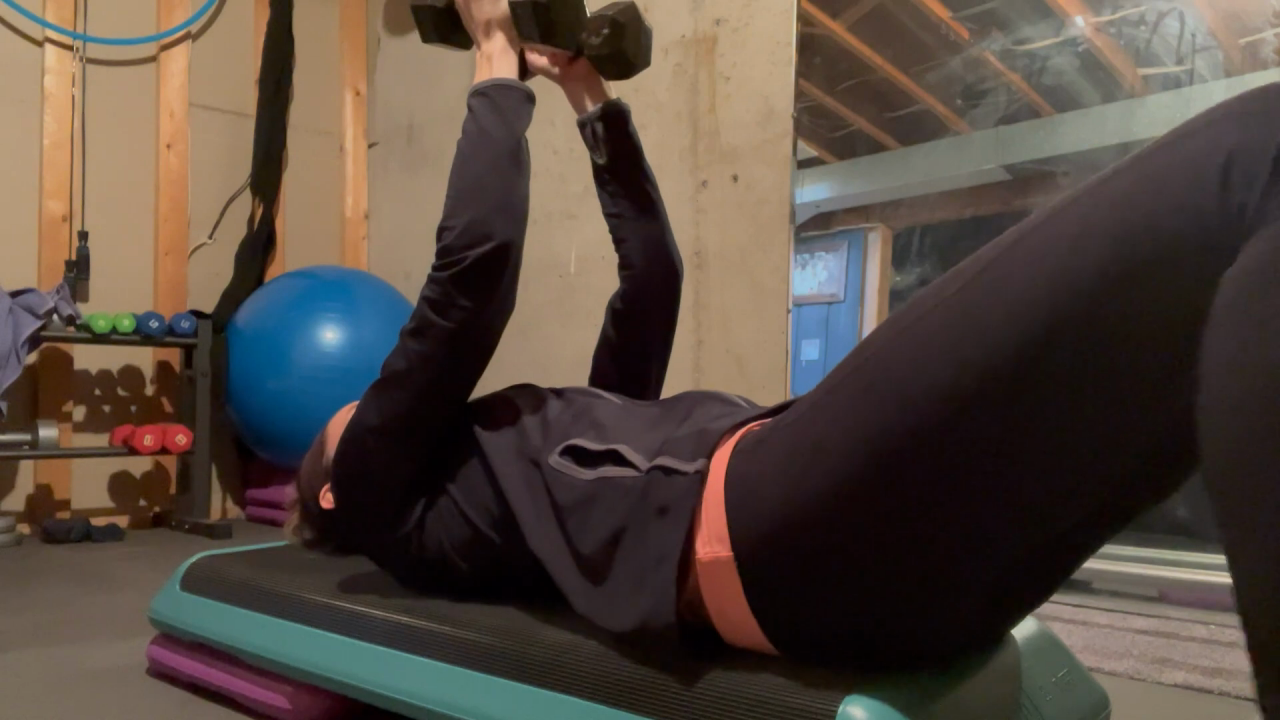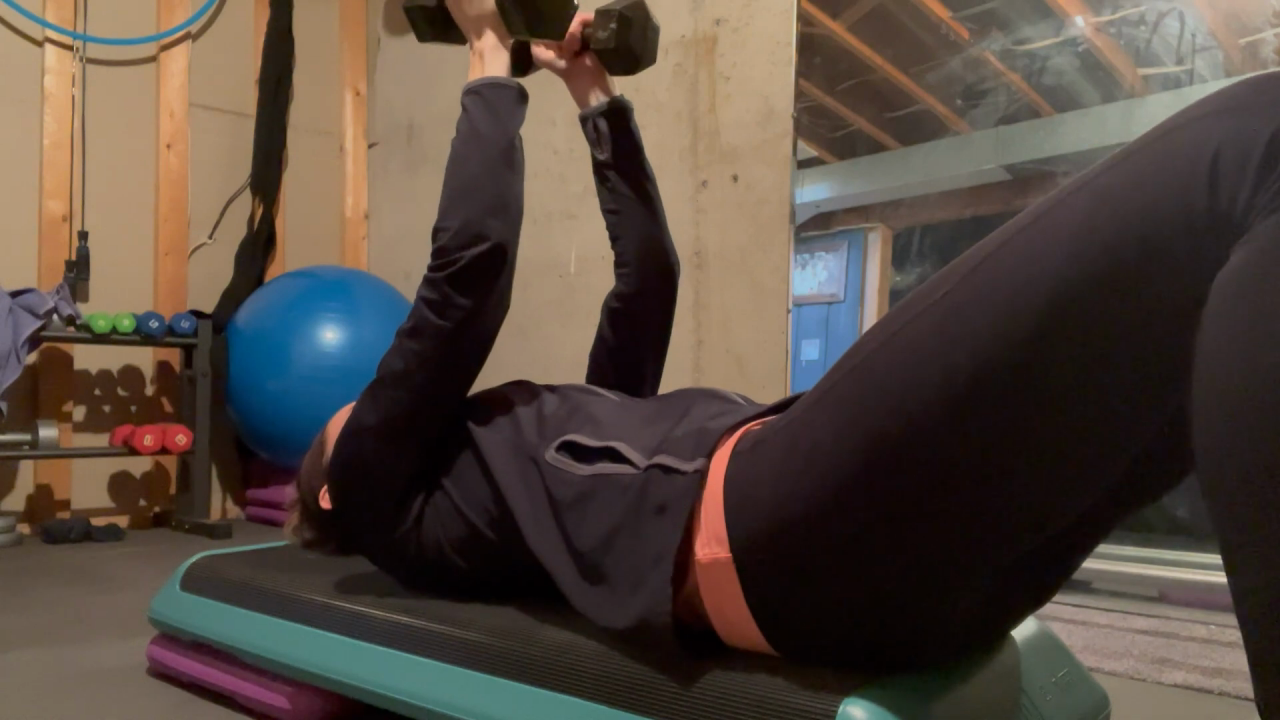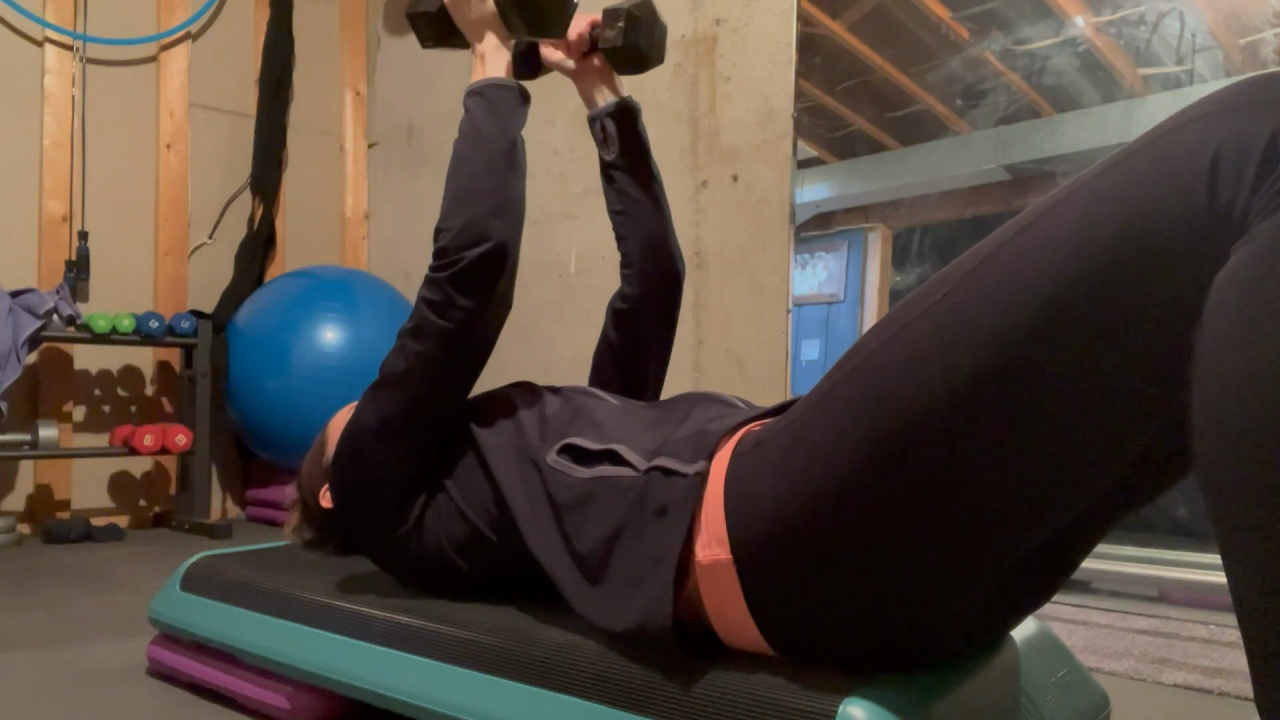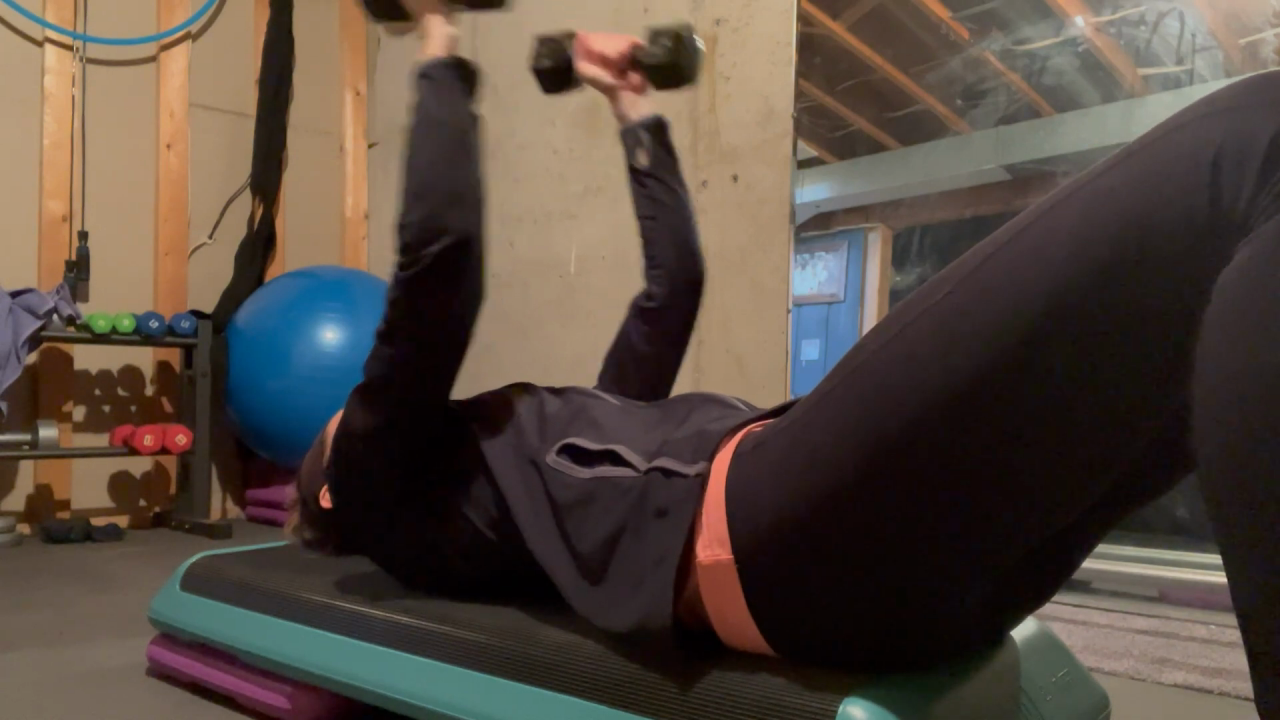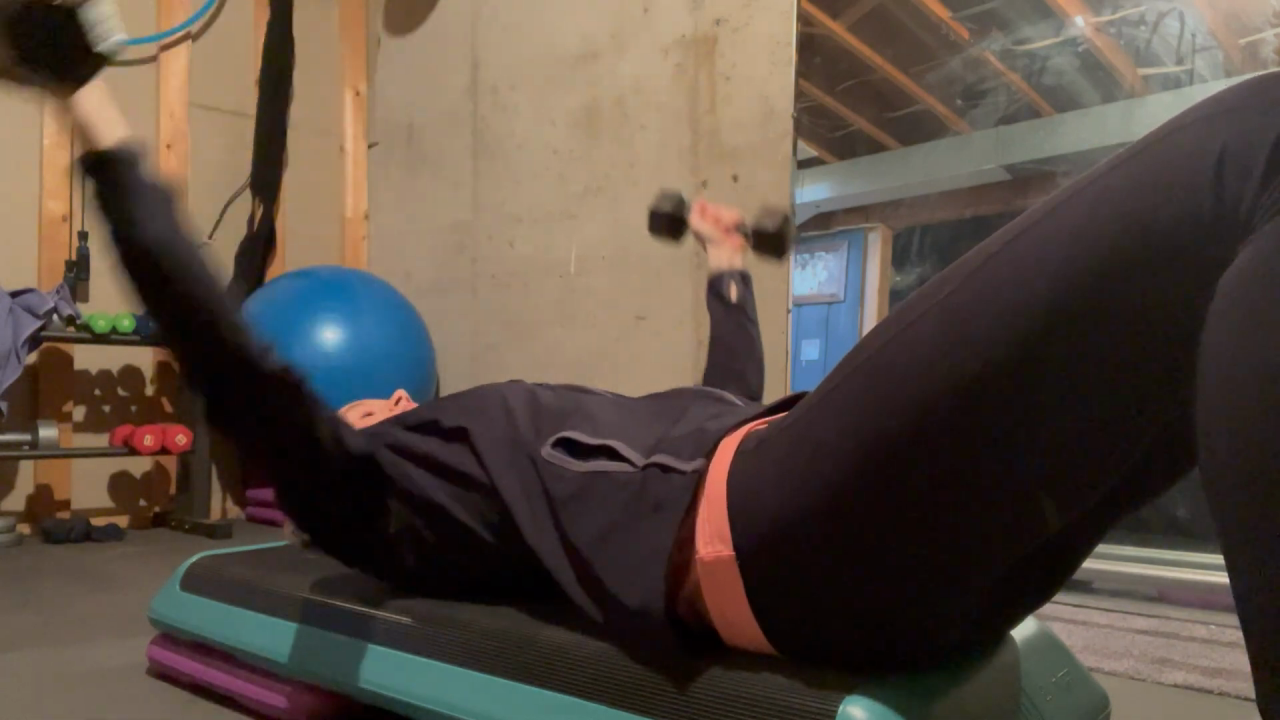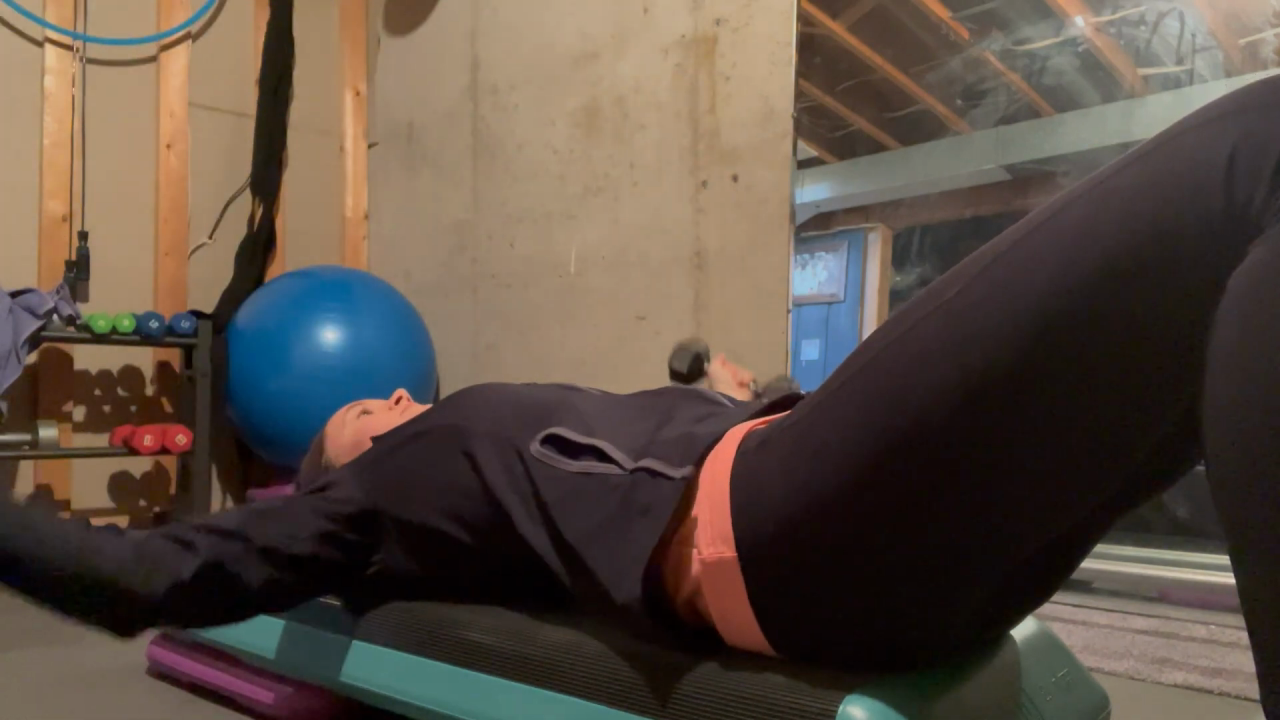
dt=0.5s
person 1, frame 1
left shoulder: (538, 441)
right shoulder: (388, 499)
left elbow: (651, 275)
right elbow: (476, 261)
left wrist: (592, 102)
right hip: (768, 533)
person 1, frame 2
left shoulder: (549, 438)
right shoulder: (386, 494)
left elbow: (646, 274)
right elbow: (469, 262)
left wrist: (597, 98)
right hip: (771, 534)
person 1, frame 3
left shoulder: (547, 444)
right shoulder: (391, 498)
left elbow: (652, 276)
right elbow: (471, 265)
left wrist: (604, 100)
right hip: (765, 533)
person 1, frame 4
left shoulder: (555, 437)
right shoulder: (396, 500)
left elbow: (671, 287)
right elbow: (439, 258)
left wrist: (635, 109)
right hip: (777, 535)
person 1, frame 5
left shoulder: (501, 444)
right shoulder: (384, 499)
right elbow: (240, 372)
left wrist: (725, 270)
right wrist: (105, 140)
left hip: (878, 527)
right hip: (779, 531)
person 1, frame 6
left shoulder: (489, 453)
right shoulder: (371, 499)
right elbow: (141, 577)
left wrist: (727, 398)
left hip: (820, 493)
right hip: (781, 535)
